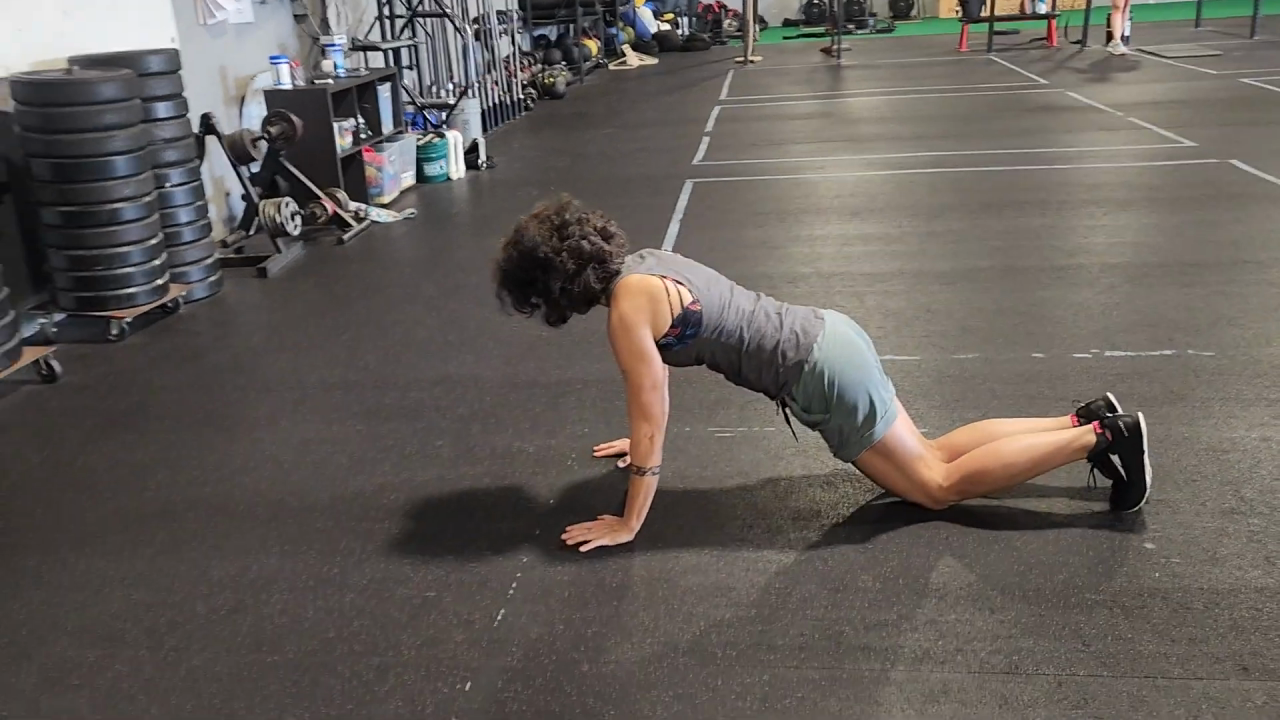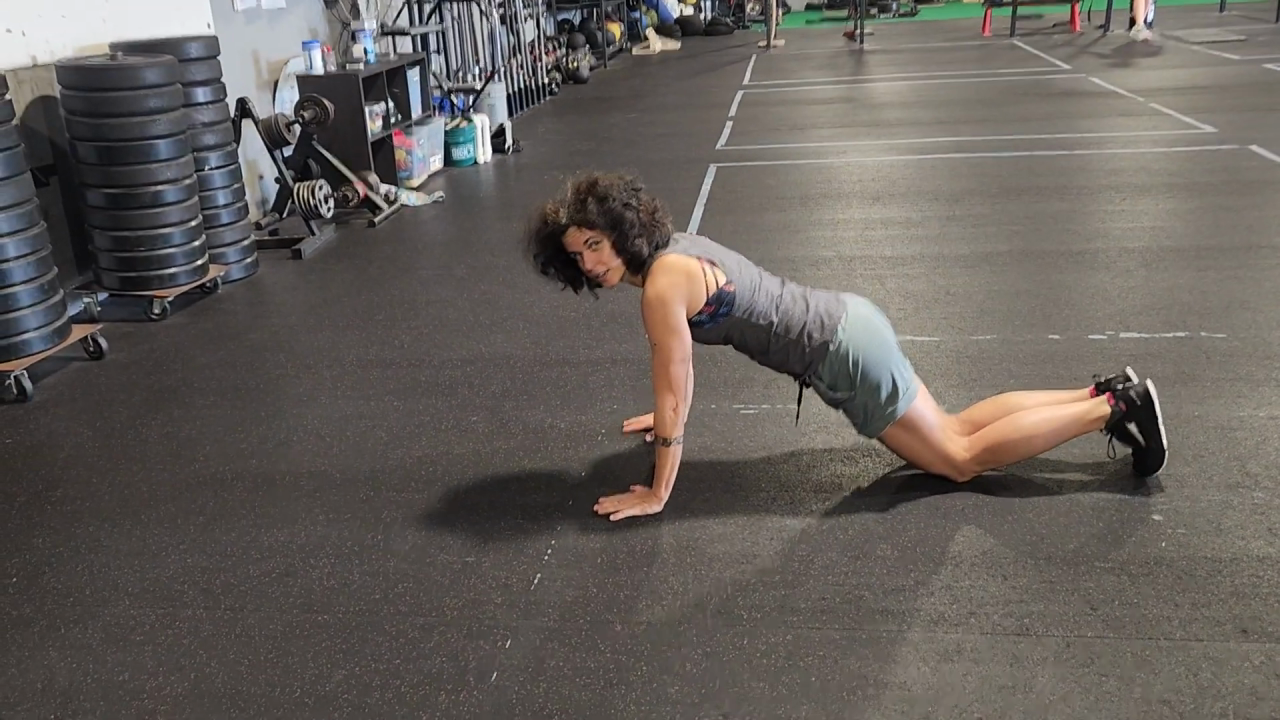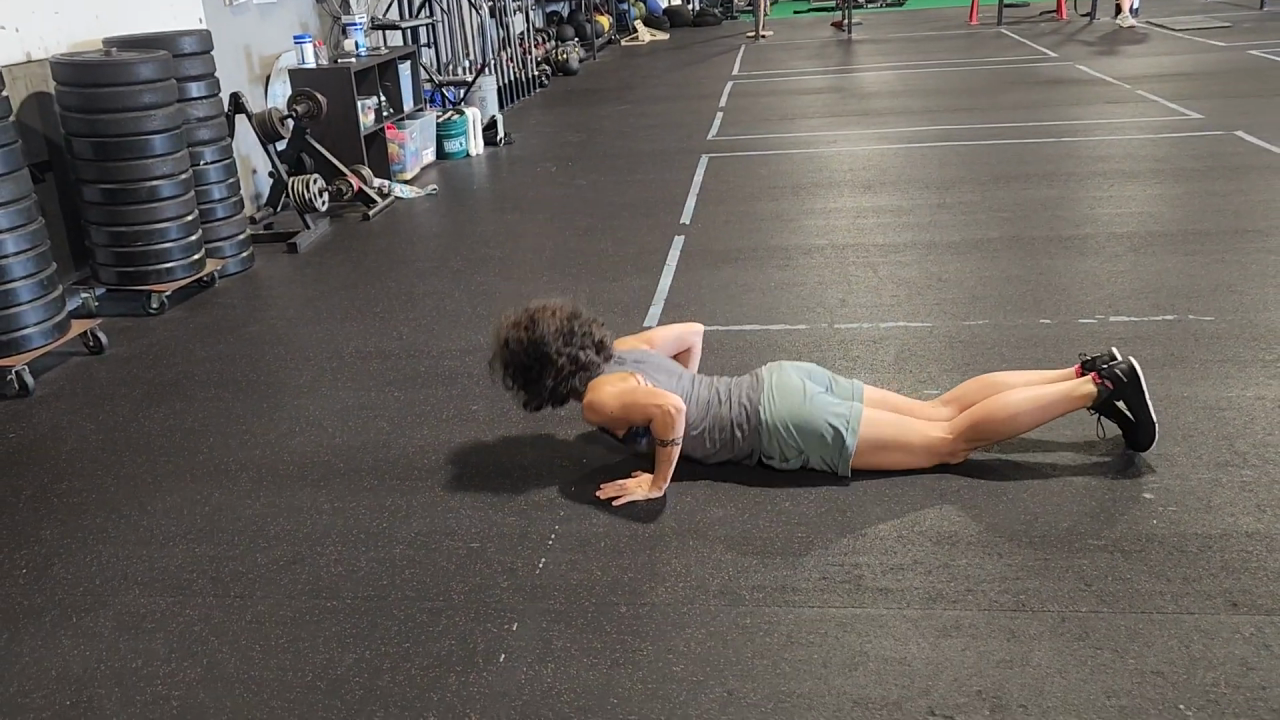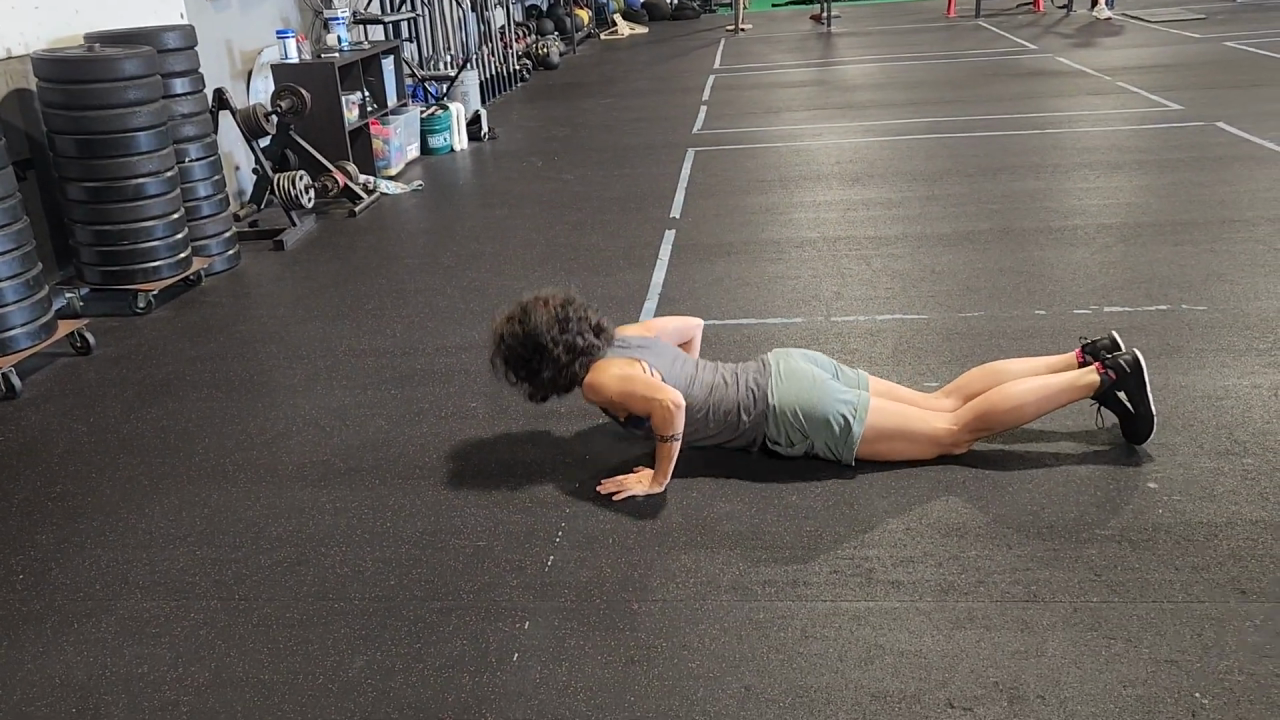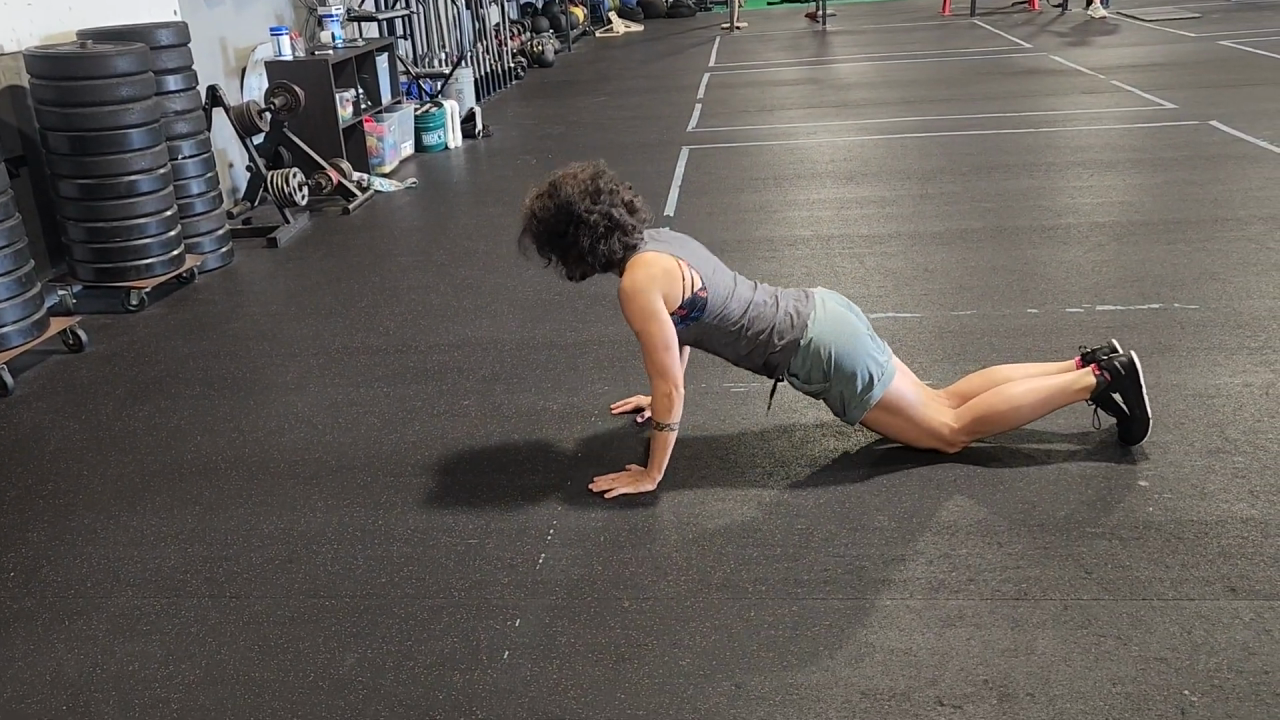
dt=1s
person 1, frame 1
left shoulder: (626, 305)
right shoulder: (640, 265)
left elbow: (650, 424)
right elbow: (664, 363)
left wrist: (628, 524)
right wrist: (643, 442)
left hip: (822, 373)
right hip: (827, 337)
left knee: (939, 486)
right knee: (927, 456)
left ankle: (1101, 437)
right ankle: (1083, 421)
person 1, frame 2
left shoulder: (662, 283)
right shoulder: (672, 247)
left elbow: (672, 397)
right elbow: (681, 365)
left wrist: (657, 495)
right wrist: (666, 417)
left hip: (844, 353)
right hip: (845, 322)
left knee: (961, 458)
right knee: (952, 430)
left ankle: (1113, 408)
right ankle: (1103, 393)
person 1, frame 3
left shoulder: (597, 398)
right shoulder: (619, 349)
left elbow: (670, 413)
right elbow: (694, 332)
left wrist: (658, 482)
left hip: (785, 423)
right hip: (787, 381)
left knee: (950, 439)
right knee: (941, 410)
left ankle: (1096, 388)
right ankle: (1090, 370)
person 1, frame 4
left shoulder: (599, 381)
right shoulder: (619, 338)
left elbow: (670, 407)
right elbow: (692, 326)
left wrist: (660, 477)
left hip: (790, 409)
right hip: (791, 369)
left knee: (956, 431)
right knee: (946, 402)
left ankle: (1100, 378)
right ankle: (1091, 358)
person 1, frame 5
left shoulder: (637, 280)
right shoulder: (655, 240)
left elbow: (670, 385)
left wrist: (652, 475)
right wrist: (659, 399)
left hip: (817, 349)
right hip: (819, 314)
left knee: (951, 430)
right knee: (943, 402)
left ankle: (1097, 379)
right ankle: (1090, 365)
